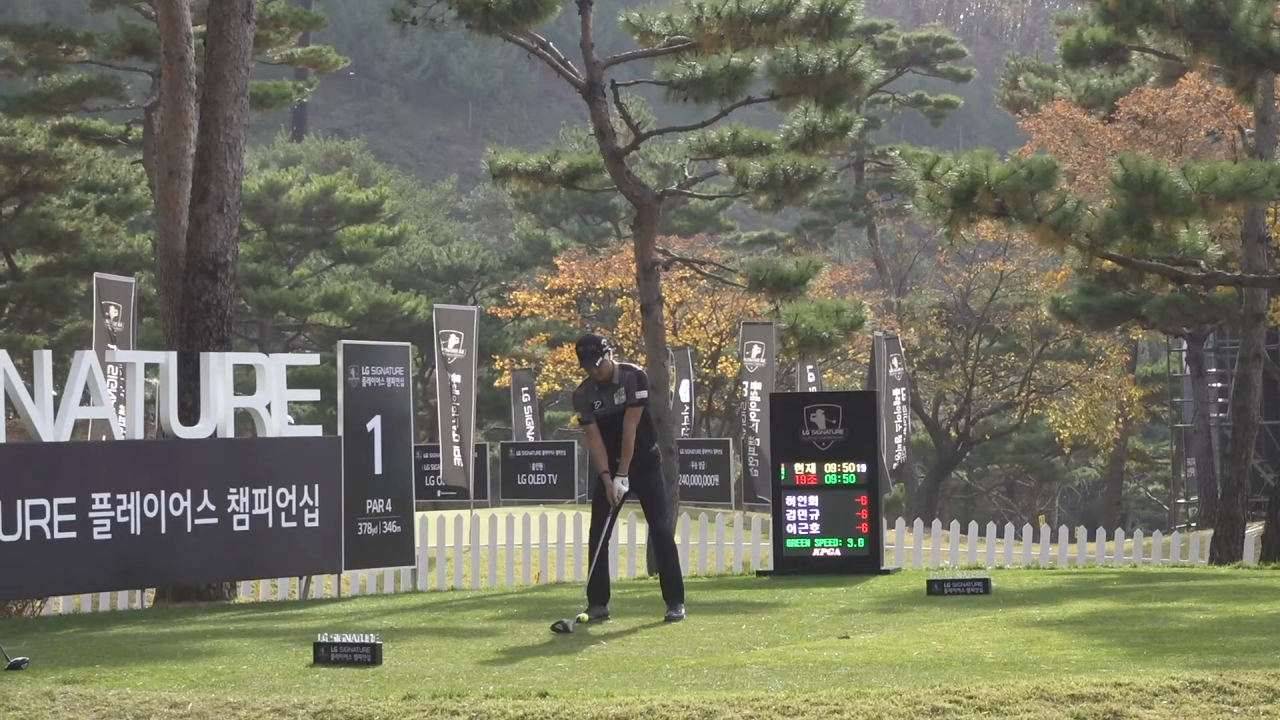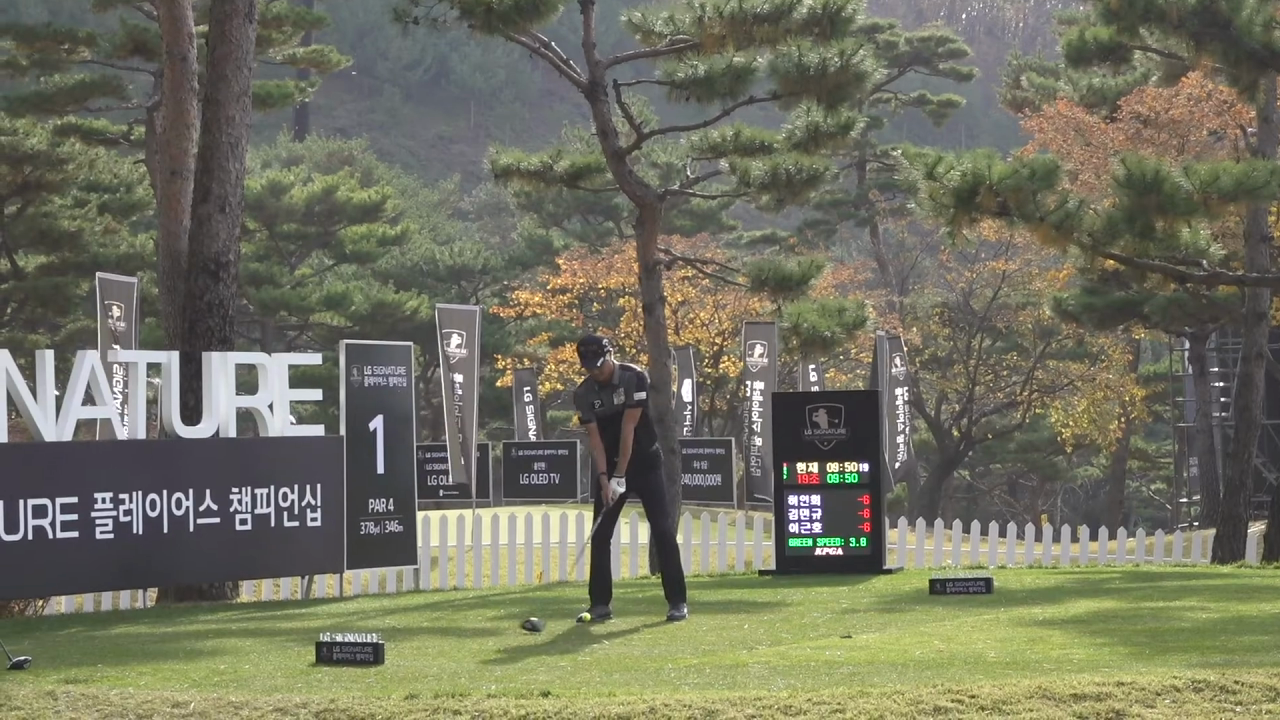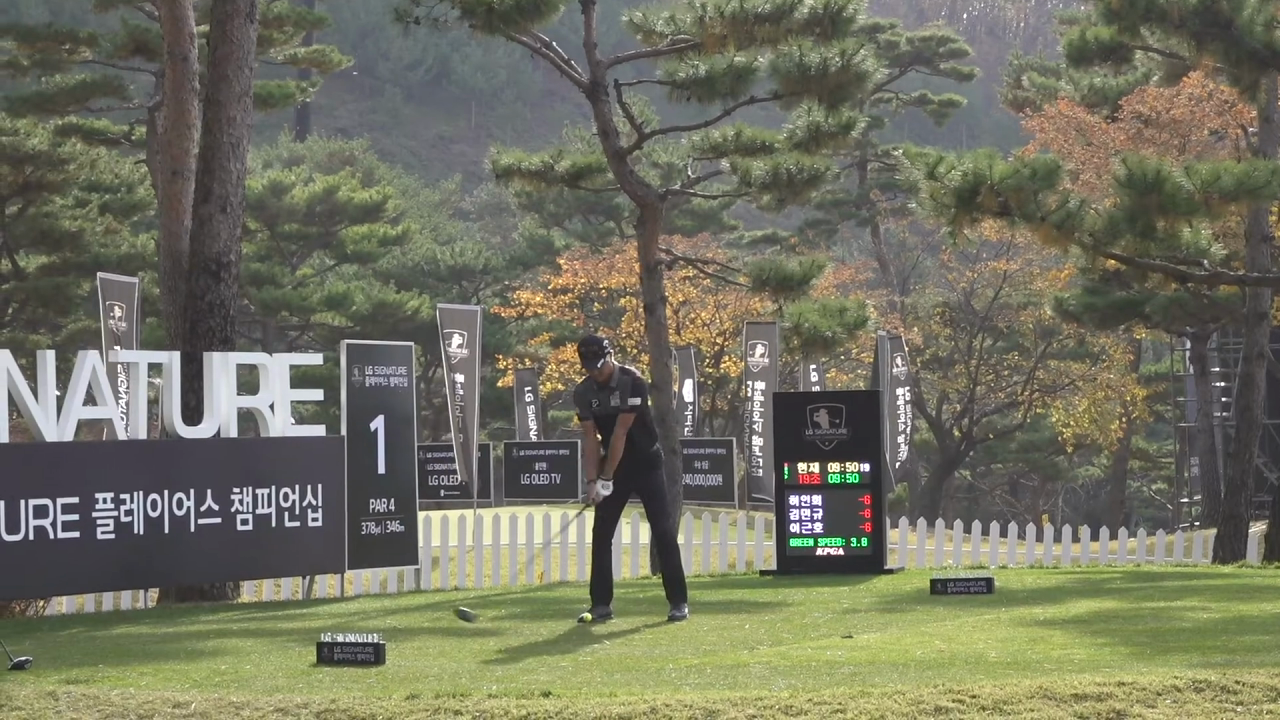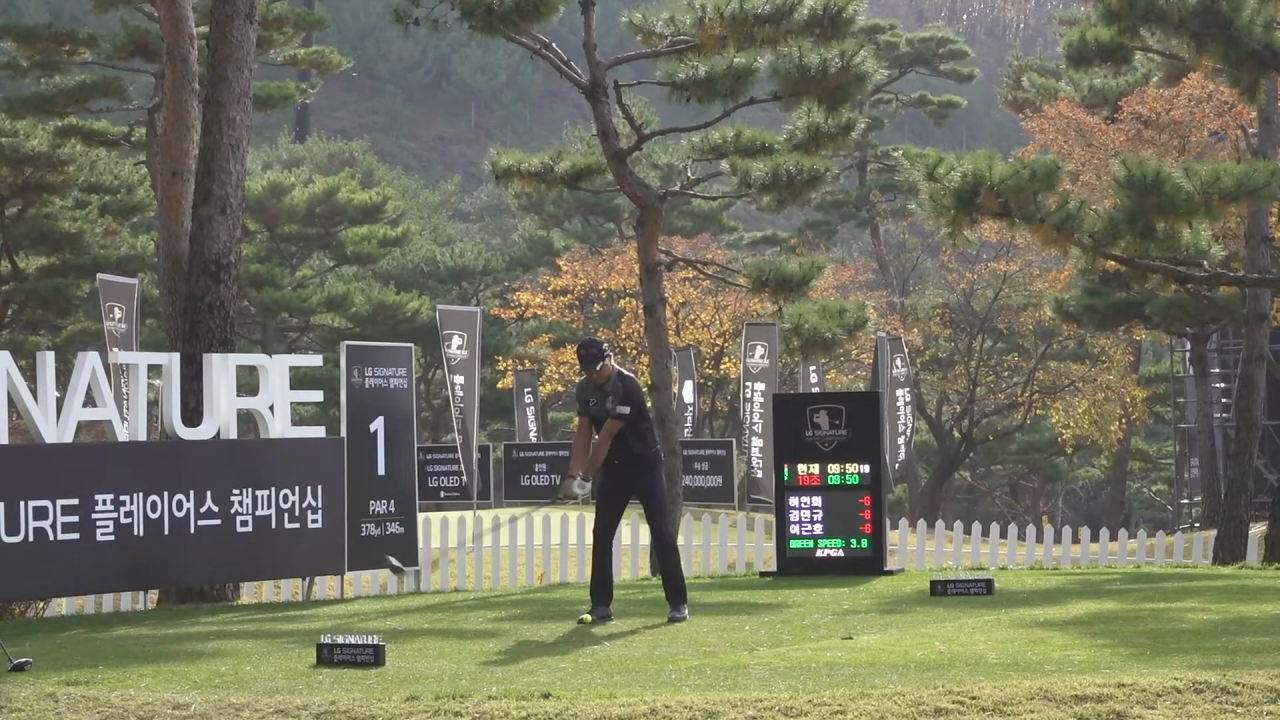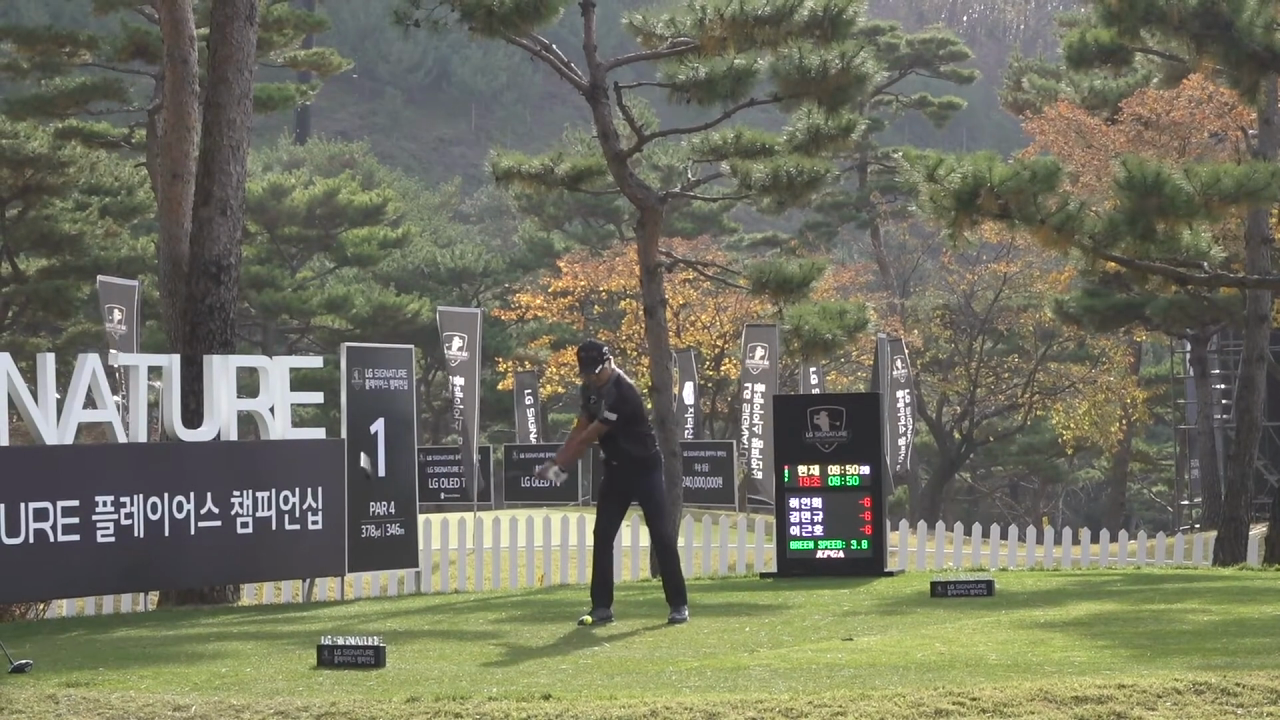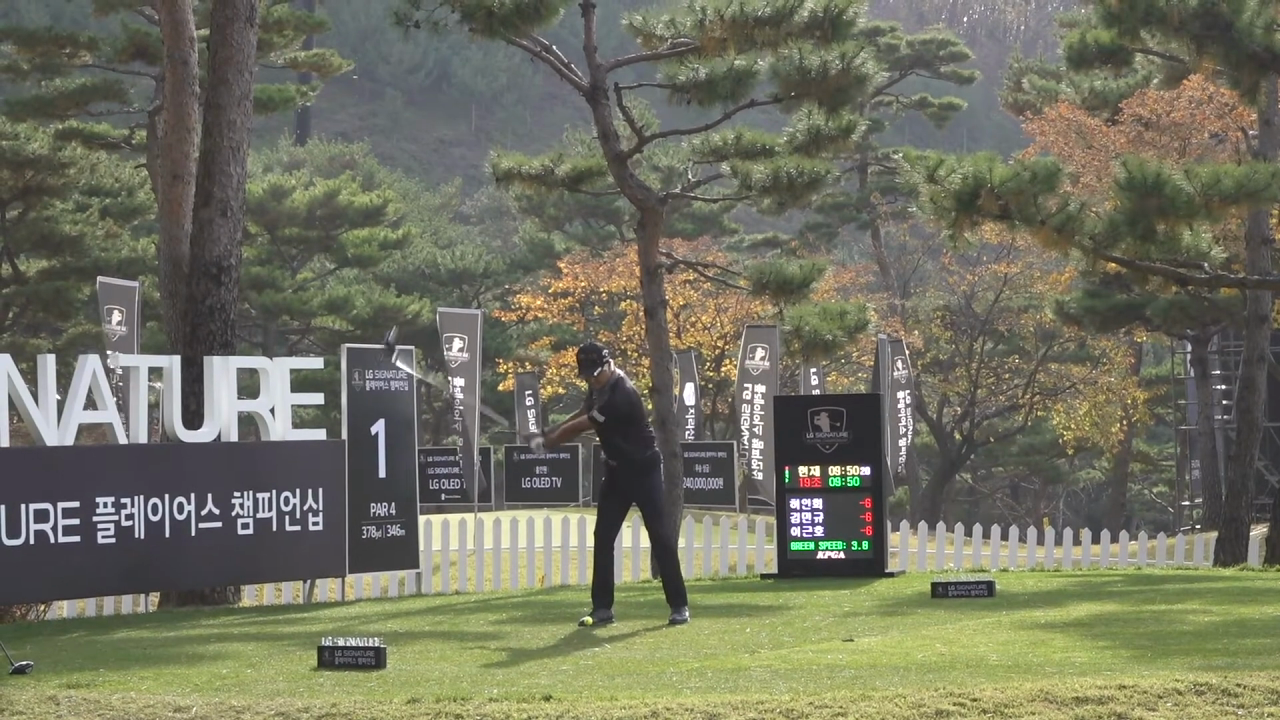
dt=0.1s
person 1, frame 1
left shoulder: (634, 377)
right shoulder: (583, 394)
left elbow: (630, 428)
right elbow: (594, 440)
left wrist: (623, 475)
right wrist: (607, 478)
left hip: (645, 463)
right hip: (609, 466)
left knee: (661, 531)
right knee: (597, 534)
left ankle: (675, 602)
right ankle: (598, 604)
person 1, frame 2
left shoulder: (634, 378)
right shoulder: (583, 393)
left elbow: (628, 429)
right elbow: (594, 438)
left wrist: (620, 475)
right wrist: (604, 479)
left hip: (645, 462)
right hip: (609, 465)
left knee: (663, 531)
right knee: (600, 534)
left ankle: (677, 601)
right ankle: (600, 603)
person 1, frame 3
left shoulder: (632, 381)
right shoulder: (583, 391)
left elbow: (620, 433)
right elbow: (590, 439)
left wrist: (607, 478)
right wrist: (593, 480)
left hip: (645, 463)
right hip: (611, 466)
left knee: (663, 531)
right knee: (601, 534)
left ankle: (678, 601)
right ankle: (601, 603)
person 1, frame 4
left shoulder: (627, 387)
right shoulder: (585, 388)
left elbow: (605, 437)
right elbow: (583, 434)
left wrist: (584, 477)
right wrist: (573, 475)
left hip: (645, 464)
right hip: (614, 467)
left knee: (662, 532)
right knee: (602, 535)
left ankle: (678, 602)
right ankle: (601, 604)
person 1, frame 5
left shoulder: (623, 392)
right shoulder: (593, 385)
left elbow: (591, 435)
right elbow: (581, 427)
left wrist: (562, 465)
right wrist: (558, 461)
left hip: (644, 468)
right hip: (616, 469)
left knee: (661, 533)
right knee: (602, 535)
left ankle: (678, 604)
right ankle: (601, 605)
person 1, frame 6
left shoulder: (619, 394)
right shoulder: (600, 384)
left elbow: (581, 426)
right elbow: (585, 413)
left wrist: (549, 439)
right wrist: (551, 433)
left hip: (643, 469)
right hip: (617, 470)
left knee: (659, 535)
right knee: (603, 537)
left ankle: (679, 605)
right ankle: (602, 607)
